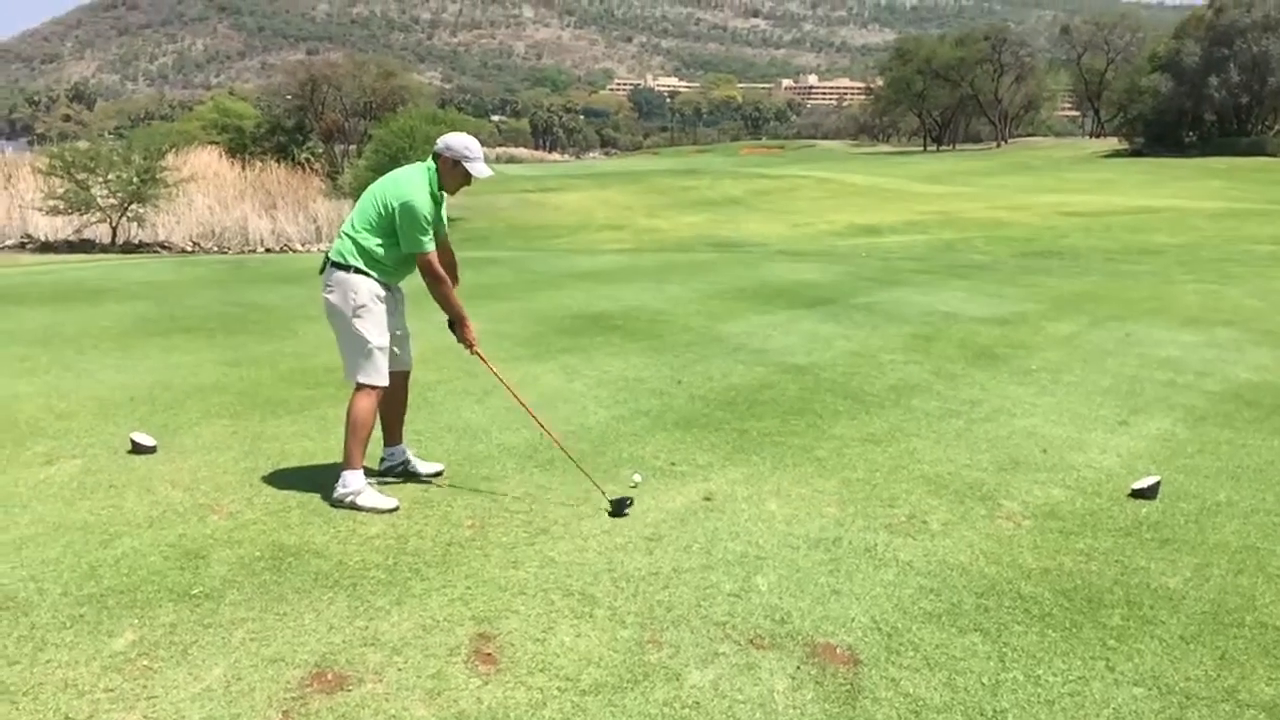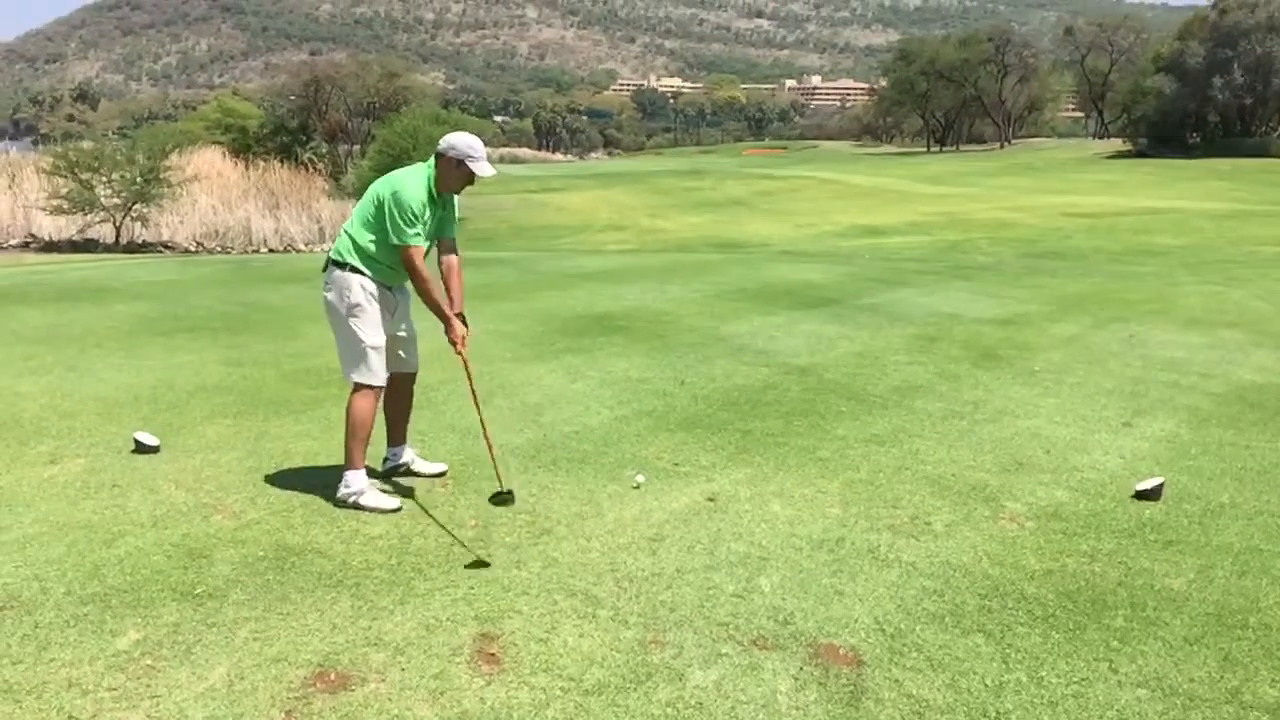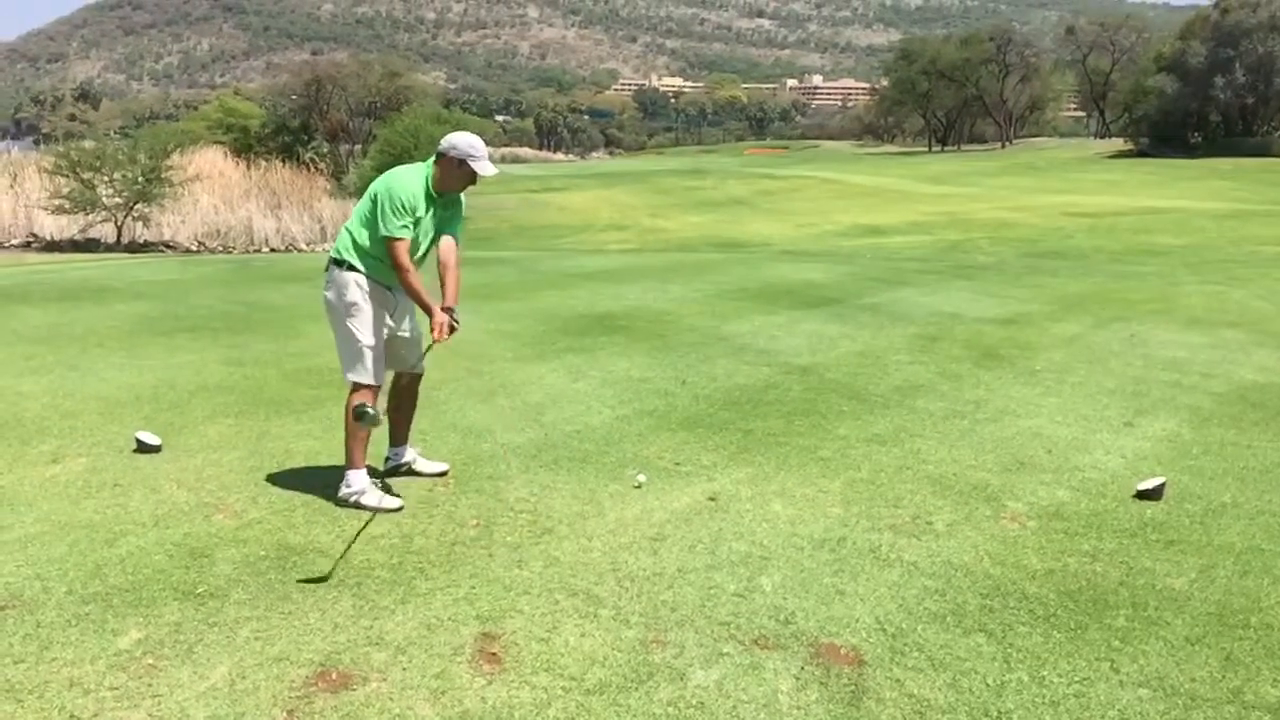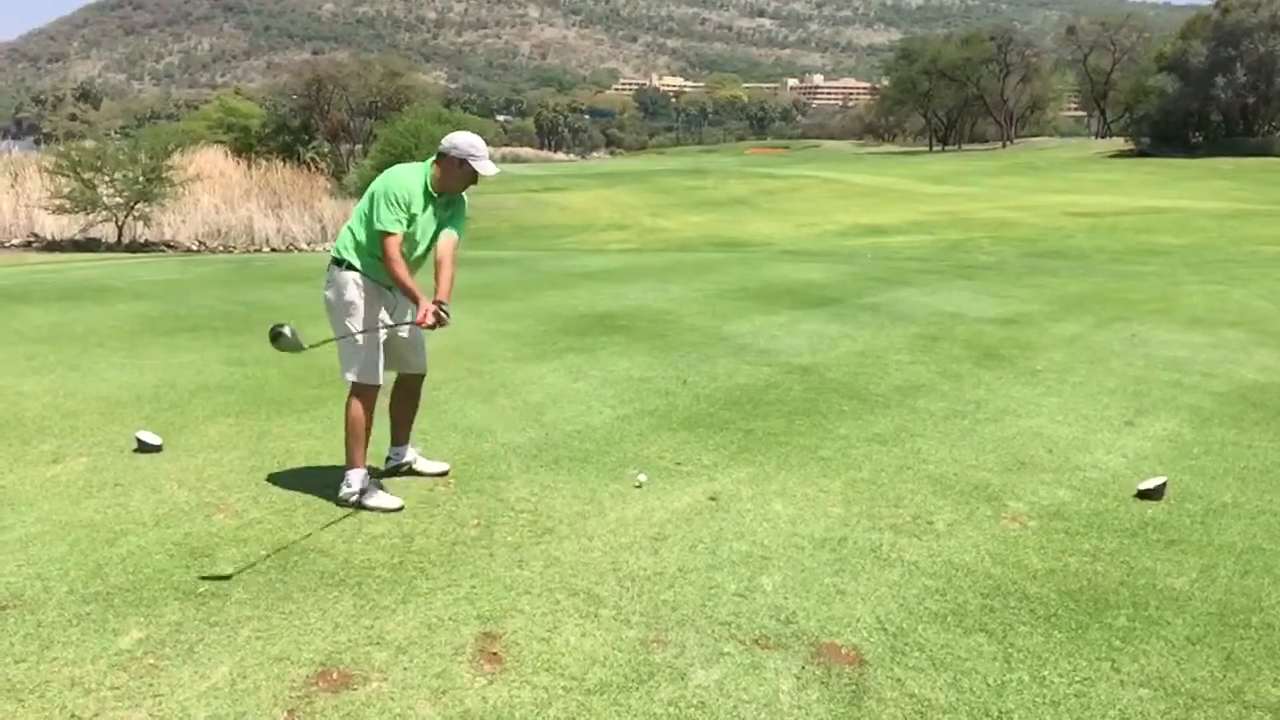
dt=0.2s
person 1, frame 1
left shoulder: (430, 188)
right shoulder: (413, 196)
left elbow: (445, 253)
right elbow: (431, 270)
left wrist: (455, 315)
right wrist: (462, 320)
left hip: (380, 283)
right hip: (356, 283)
left knee: (397, 370)
right knee: (372, 380)
left ankle: (394, 456)
right ankle: (350, 482)
person 1, frame 2
left shoulder: (445, 197)
right shoulder: (407, 191)
left elbow: (449, 256)
right elbow: (415, 266)
left wrist: (458, 313)
right wrist: (447, 320)
left hip: (388, 285)
right hip: (356, 283)
left knee: (404, 371)
right knee: (370, 380)
left ankle: (397, 456)
right ankle: (353, 482)
person 1, frame 3
left shoulder: (452, 201)
right shoulder: (402, 186)
left elbow: (448, 255)
right elbow: (399, 259)
left wrist: (449, 309)
right wrist: (432, 310)
left hip: (392, 286)
right hip: (356, 282)
left knee: (410, 370)
right knee: (367, 379)
left ankle: (399, 455)
right ankle: (354, 481)
person 1, frame 4
left shoulder: (455, 202)
right shoulder: (399, 183)
left elbow: (445, 253)
right elbow: (390, 253)
left wrist: (441, 302)
right wrist: (420, 300)
left hip: (395, 287)
right hip: (357, 281)
left knee: (413, 371)
right knee: (366, 380)
left ankle: (400, 455)
right ankle: (355, 481)
